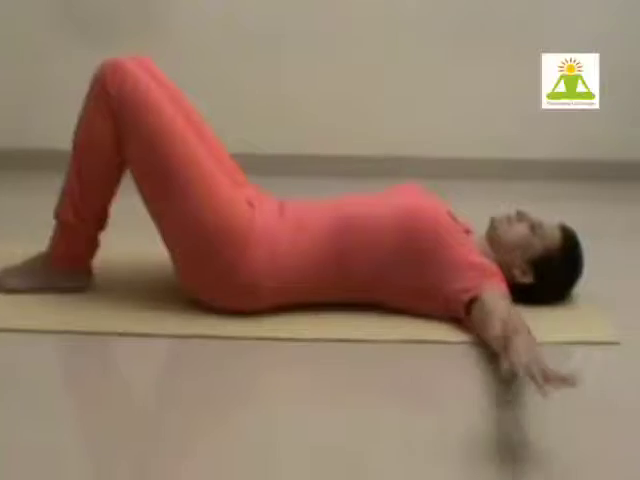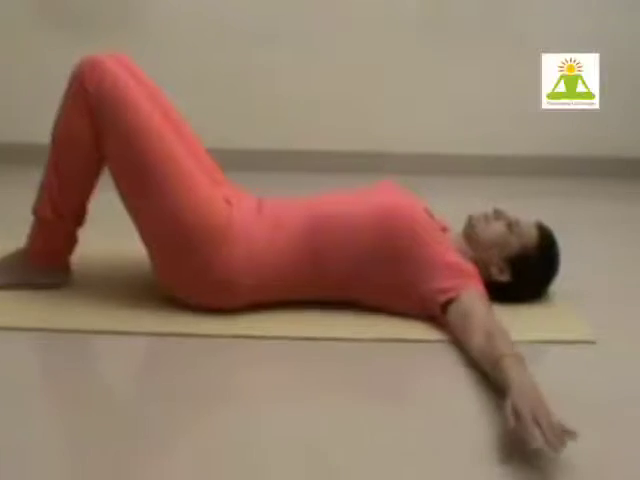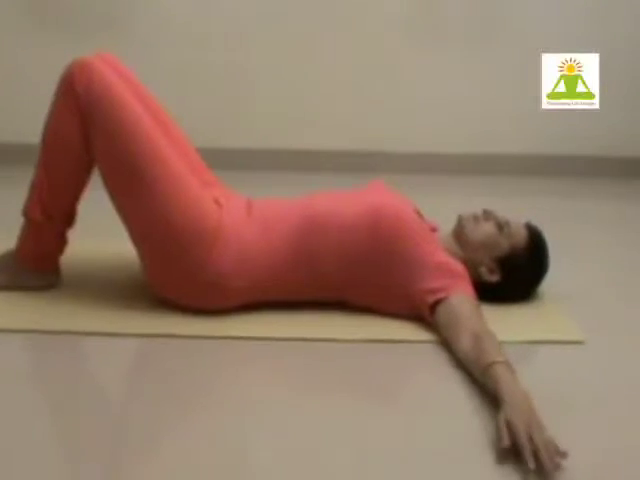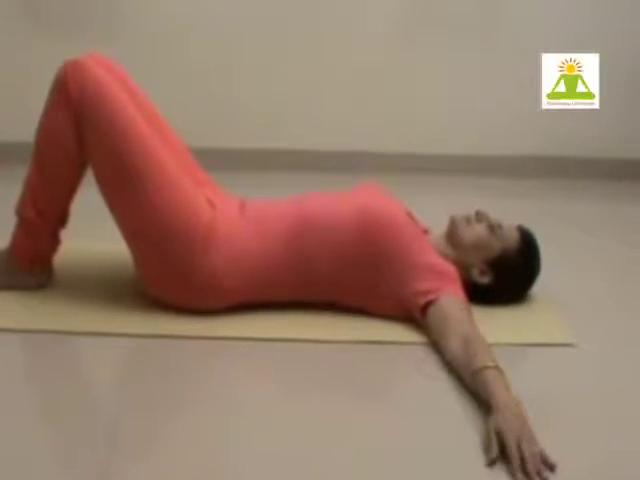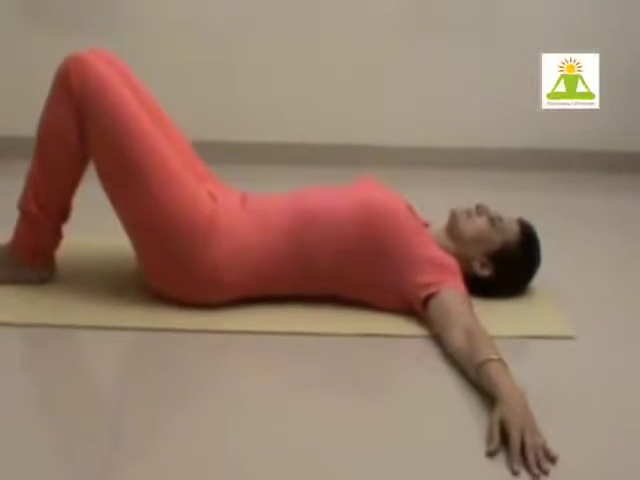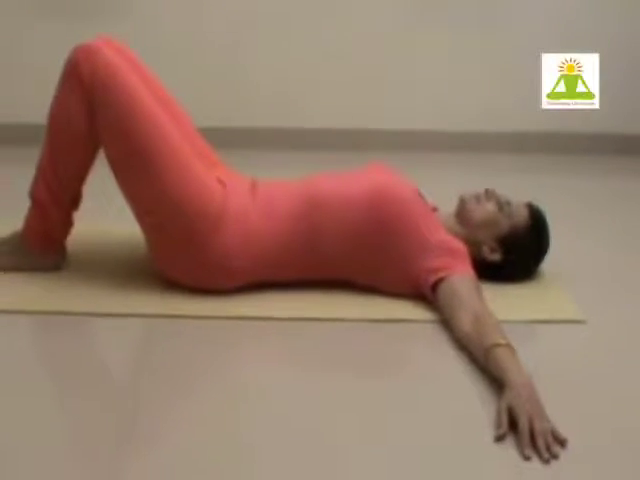
dt=0.2s
person 1, frame 1
left shoulder: (480, 275)
right shoulder: (465, 247)
left elbow: (504, 320)
left wrist: (523, 344)
left hip: (239, 262)
right hip: (262, 222)
left knee: (119, 81)
right knee: (135, 72)
left ankle: (65, 265)
right ankle: (68, 257)
person 1, frame 2
left shoulder: (454, 275)
right shoulder: (442, 242)
left elbow: (482, 331)
left wrist: (521, 382)
left hip: (218, 258)
right hip: (240, 218)
left knee: (97, 78)
right knee: (111, 68)
person 1, frame 3
left shoulder: (444, 277)
right shoulder: (429, 243)
left elbow: (471, 336)
left wrist: (515, 397)
left hip: (208, 256)
right hip: (229, 217)
left knee: (88, 79)
right knee: (101, 70)
person 1, frame 4
left shoulder: (434, 278)
right shoulder: (420, 244)
left elbow: (461, 339)
left wrist: (506, 404)
left hip: (199, 256)
right hip: (221, 218)
left knee: (83, 79)
right knee: (97, 75)
person 1, frame 5
left shoulder: (435, 271)
right shoulder: (419, 238)
left elbow: (462, 332)
left wrist: (509, 395)
left hip: (202, 250)
right hip: (223, 212)
left knee: (84, 74)
right knee: (97, 68)
person 1, frame 6
left shoulder: (444, 256)
right shoulder: (431, 224)
left elbow: (471, 317)
left wrist: (517, 380)
left hip: (212, 237)
right hip: (233, 199)
left knee: (94, 63)
right knee: (106, 56)
